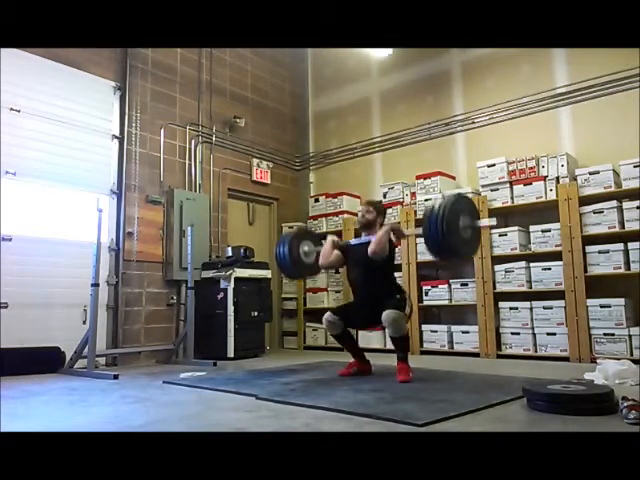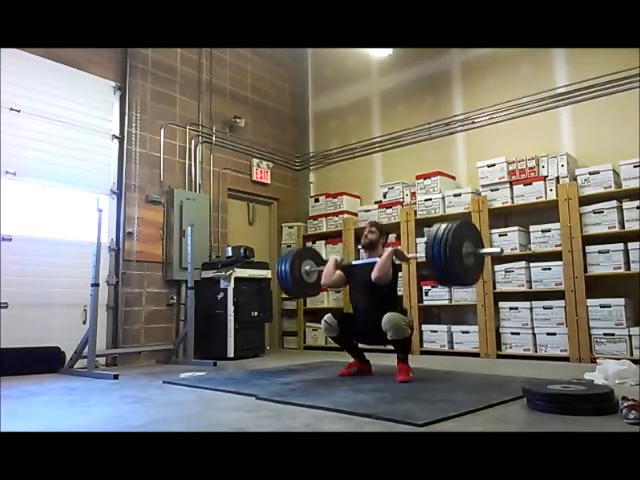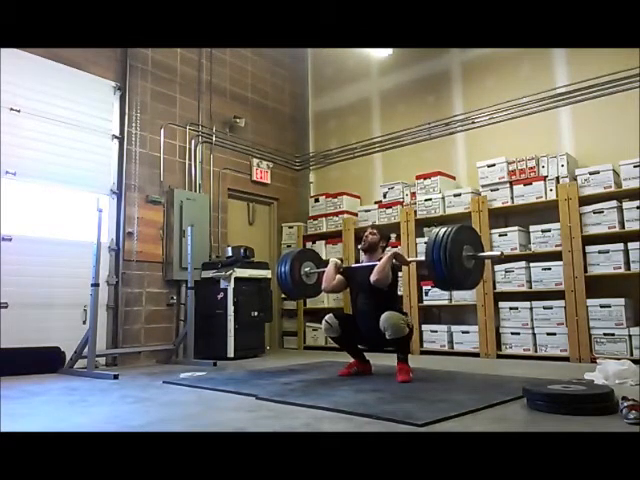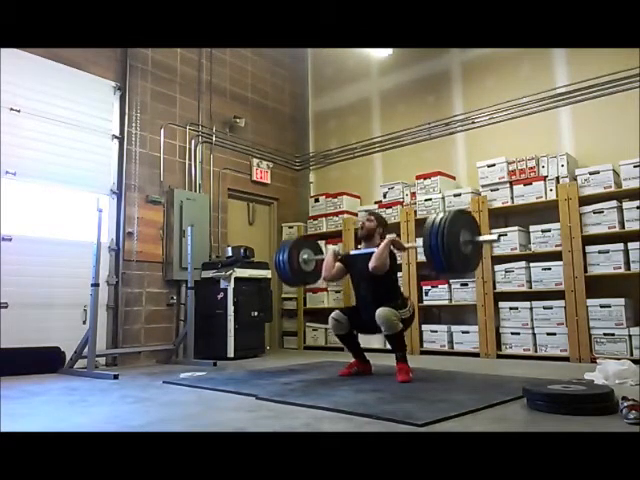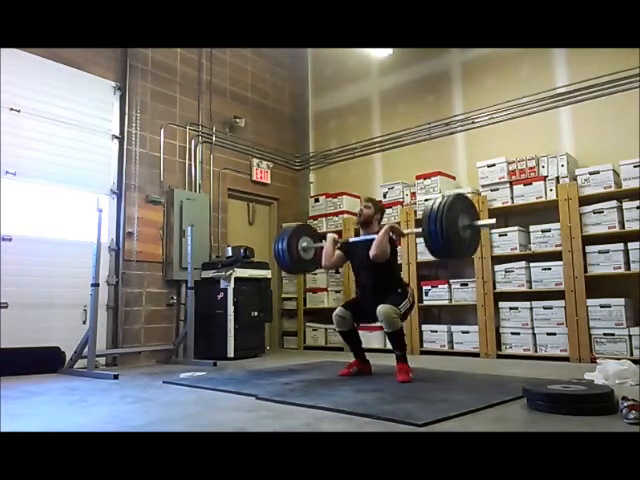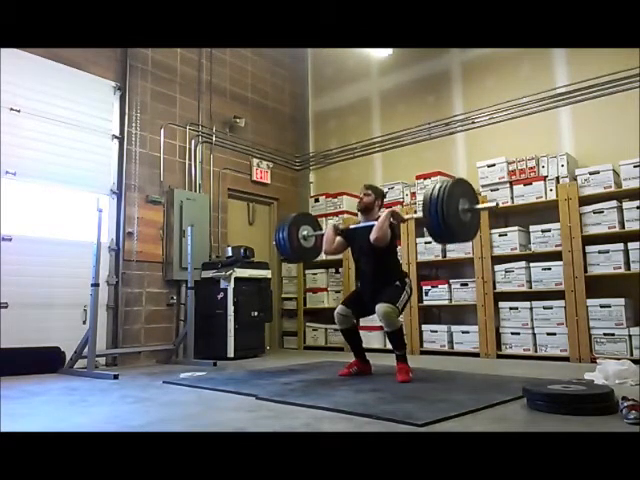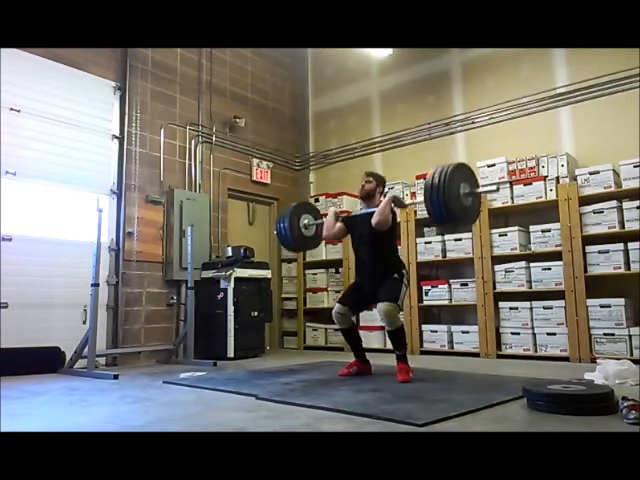
dt=0.2s
person 1, frame 1
left shoulder: (383, 241)
right shoulder: (350, 246)
left elbow: (373, 251)
right elbow: (324, 262)
left wrist: (388, 230)
right wrist: (330, 242)
left hip: (391, 299)
right hip: (364, 305)
left knee: (391, 316)
right knee: (330, 319)
left ankle: (403, 363)
right ankle: (361, 361)
person 1, frame 2
left shoulder: (388, 264)
right shoulder: (353, 267)
left elbow: (378, 277)
right elbow: (326, 282)
left wrist: (389, 253)
right wrist: (333, 261)
left hip: (389, 322)
right hip: (364, 327)
left knee: (392, 320)
right knee: (329, 322)
left ankle: (403, 364)
right ankle: (361, 362)
person 1, frame 3
left shoulder: (388, 267)
right shoulder: (352, 271)
left elbow: (376, 279)
right elbow: (327, 286)
left wrist: (390, 256)
right wrist: (333, 264)
left hip: (391, 328)
left knee: (389, 319)
right knee: (329, 322)
left ankle: (403, 365)
right ankle: (361, 362)
person 1, frame 4
left shoulder: (385, 253)
right shoulder: (351, 257)
left elbow: (375, 267)
right elbow: (328, 275)
left wrist: (387, 242)
right wrist: (332, 252)
left hip: (395, 312)
left knee: (383, 314)
right knee: (336, 319)
left ankle: (402, 364)
right ankle: (361, 361)
person 1, frame 5
left shoulder: (385, 239)
right shoulder: (351, 244)
left elbow: (376, 255)
right elbow: (328, 263)
left wrist: (386, 229)
right wrist: (331, 239)
left hip: (397, 295)
right hip: (368, 299)
left knee: (385, 312)
right knee: (340, 315)
left ankle: (402, 364)
right ankle: (361, 362)
person 1, frame 6
left shoulder: (386, 224)
right shoulder: (352, 231)
left elbow: (376, 238)
right elbow: (329, 248)
left wrist: (387, 214)
right wrist: (332, 227)
left hip: (395, 284)
right hip: (367, 287)
left knee: (385, 311)
right knee: (341, 313)
left ankle: (402, 364)
right ankle: (362, 362)
person 1, frame 7
left shoulder: (386, 211)
right shoulder: (353, 218)
left elbow: (377, 222)
right elbow: (328, 233)
left wrist: (389, 200)
right wrist: (332, 214)
left hip: (391, 274)
right hip: (365, 278)
left knee: (387, 310)
right knee: (340, 312)
left ankle: (402, 364)
right ankle: (361, 361)
